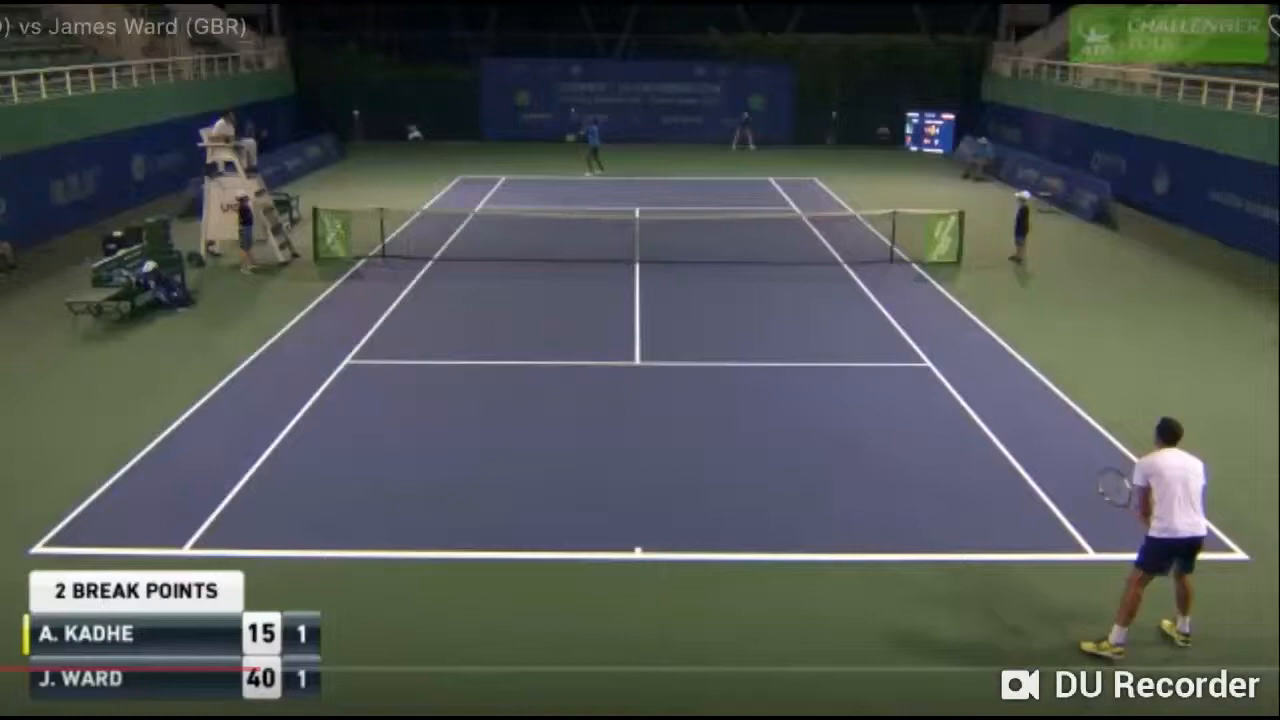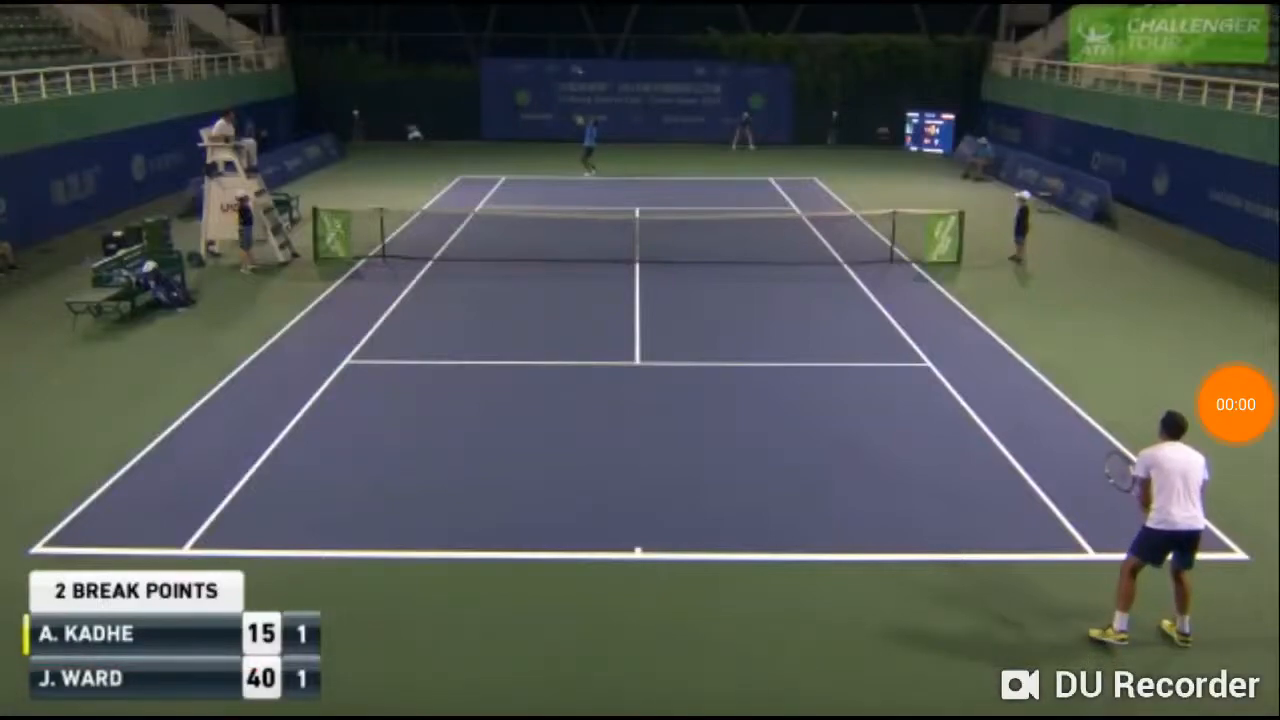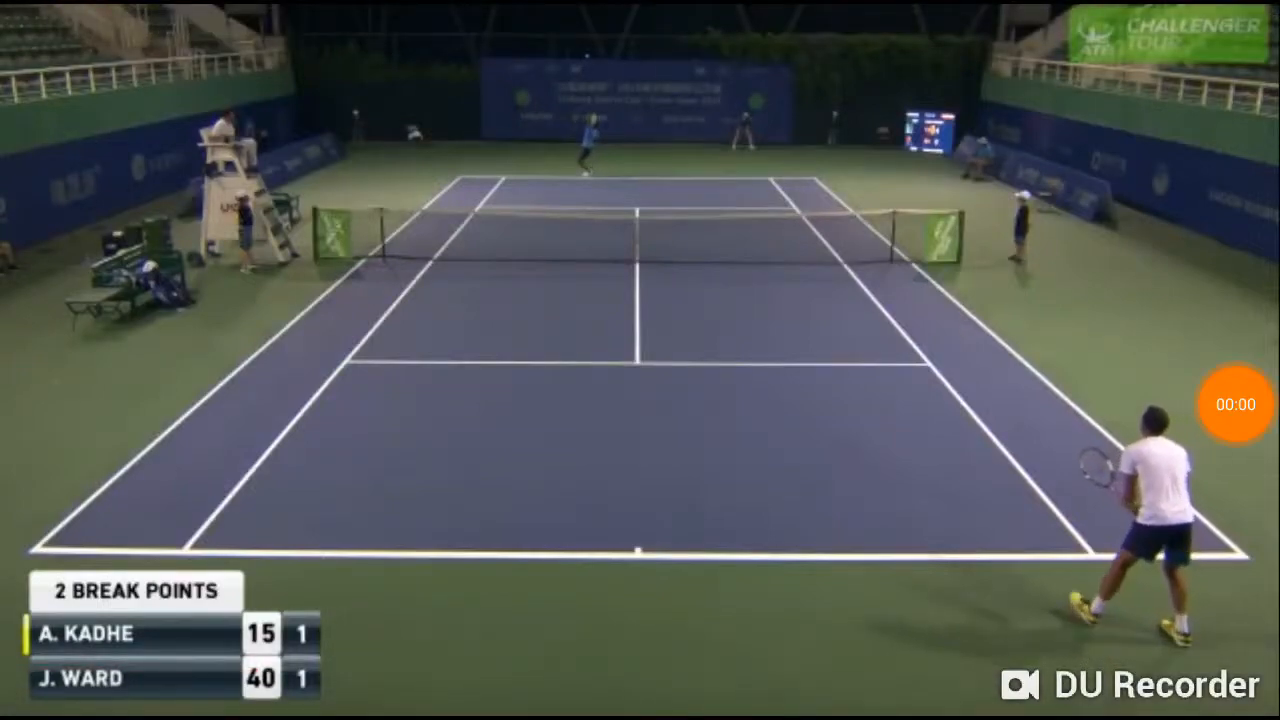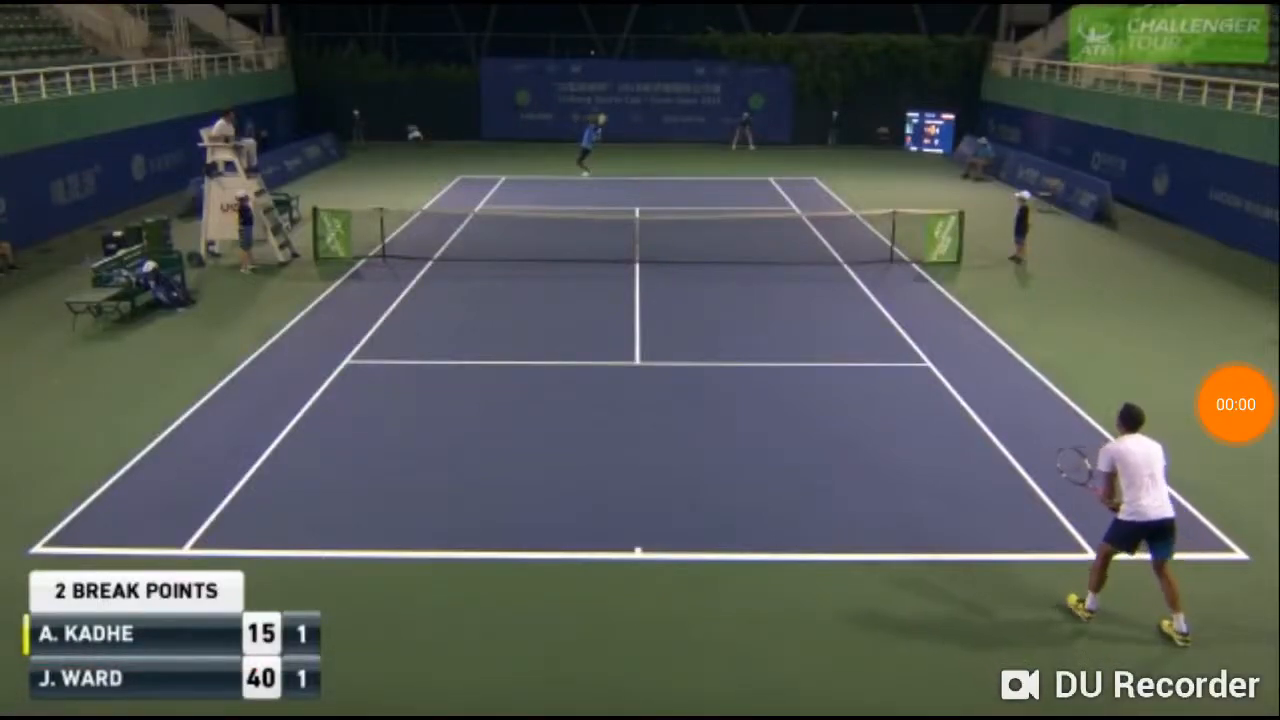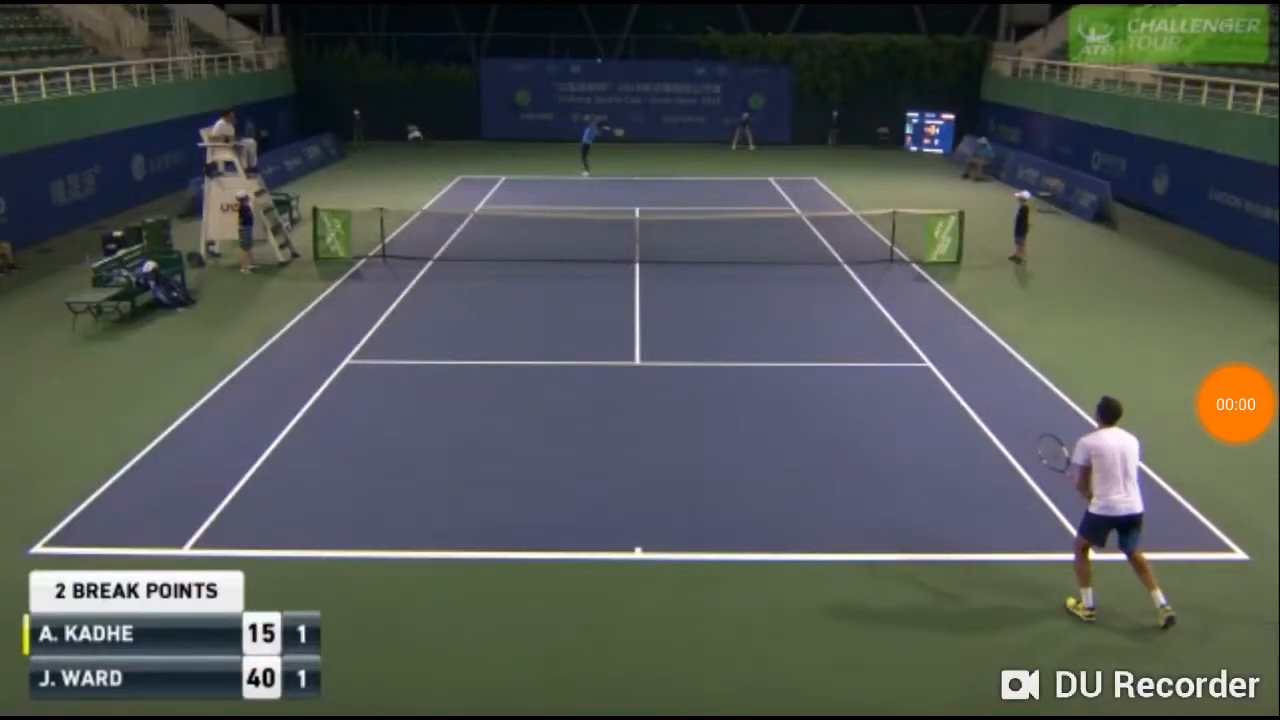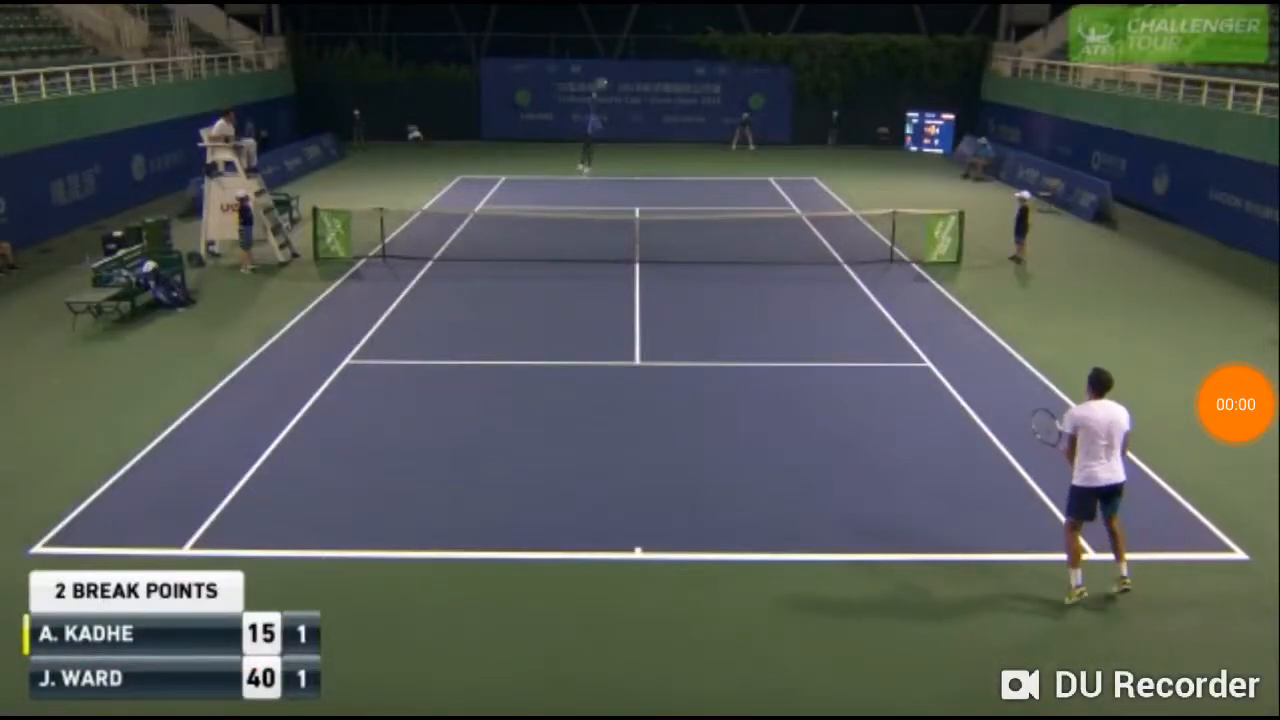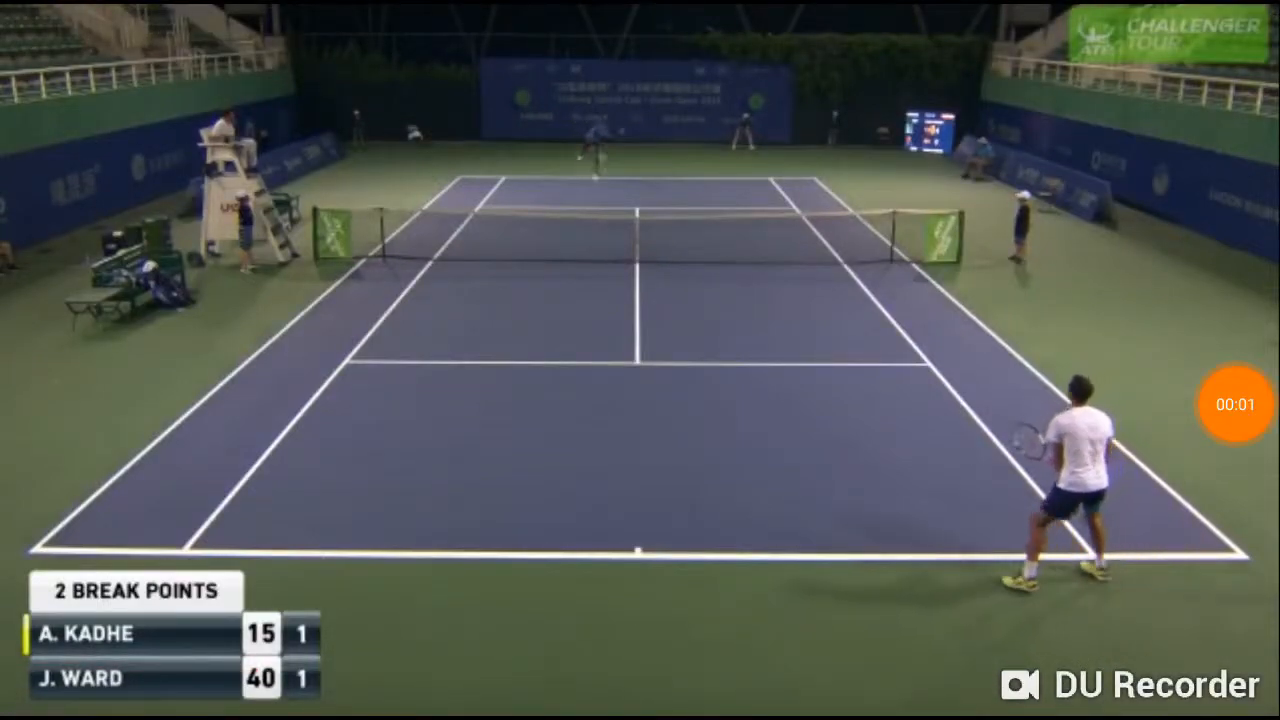
dt=0.2s
person 1, frame 1
left shoulder: (1146, 463)
right shoulder: (1196, 464)
left elbow: (1143, 509)
left wrist: (1150, 523)
left hip: (1165, 533)
right hip: (1197, 532)
left knee: (1136, 582)
right knee: (1182, 575)
left ankle: (1115, 642)
right ankle: (1182, 631)
person 1, frame 2
left shoulder: (1148, 455)
right shoulder: (1198, 458)
left elbow: (1143, 500)
right elbow: (1195, 495)
left hip: (1162, 525)
right hip: (1194, 526)
left knee: (1129, 569)
right knee: (1179, 572)
left ankle: (1119, 630)
right ankle: (1182, 630)
person 1, frame 3
left shoulder: (1133, 451)
right shoulder: (1180, 451)
left elbow: (1128, 496)
left wrist: (1134, 506)
left hip: (1153, 520)
right hip: (1184, 519)
left knee: (1121, 563)
right knee: (1173, 570)
left ankle: (1094, 611)
right ankle: (1182, 630)
person 1, frame 4
left shoulder: (1111, 449)
right shoulder: (1156, 447)
left elbow: (1108, 494)
left wrist: (1109, 501)
left hip: (1135, 516)
right hip: (1164, 515)
left knee: (1103, 555)
right knee: (1162, 568)
left ankle: (1088, 606)
right ankle: (1180, 629)
person 1, frame 5
left shoulder: (1087, 443)
right shoulder: (1132, 440)
left elbow: (1082, 484)
left wrist: (1088, 493)
left hip: (1104, 509)
right hip: (1134, 508)
left knee: (1081, 549)
right knee: (1135, 557)
left ankle: (1086, 606)
right ankle: (1163, 607)
person 1, frame 6
left shoulder: (1076, 414)
right shoulder: (1122, 413)
left elbow: (1070, 452)
right elbow: (1123, 449)
left hip: (1086, 480)
right hip: (1116, 478)
left knee: (1072, 529)
right knee: (1112, 524)
left ankle: (1077, 586)
right ankle: (1123, 577)
person 1, frame 7
left shoulder: (1061, 421)
right shoulder: (1104, 419)
left elbow: (1056, 460)
right elbow: (1106, 455)
left hip: (1072, 485)
right hip: (1100, 483)
left knee: (1038, 523)
right knee: (1094, 517)
left ankle: (1029, 578)
right ankle: (1101, 566)
